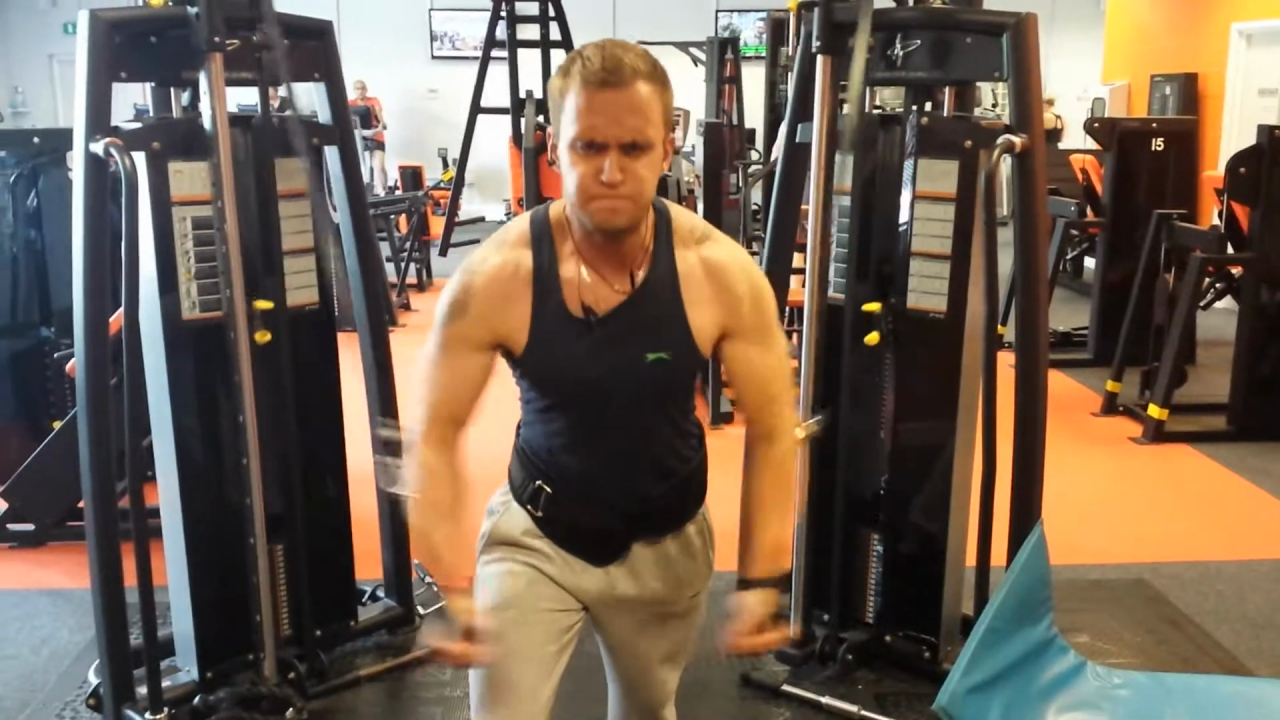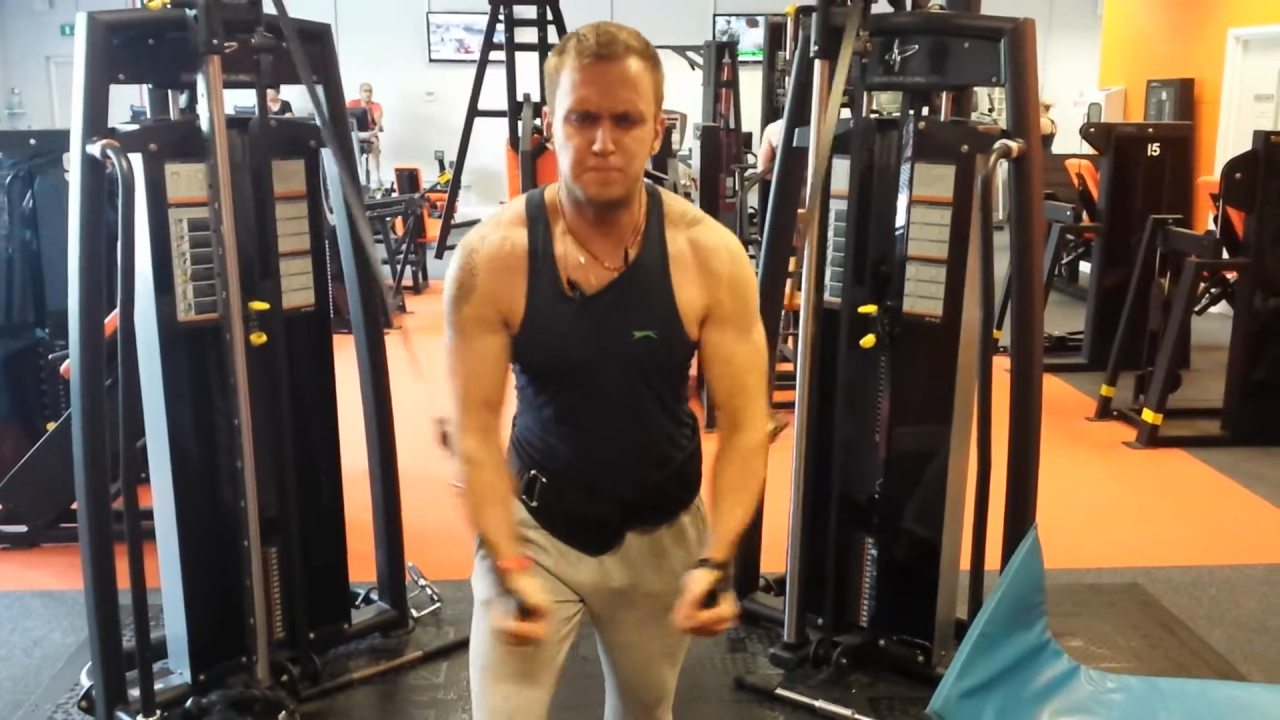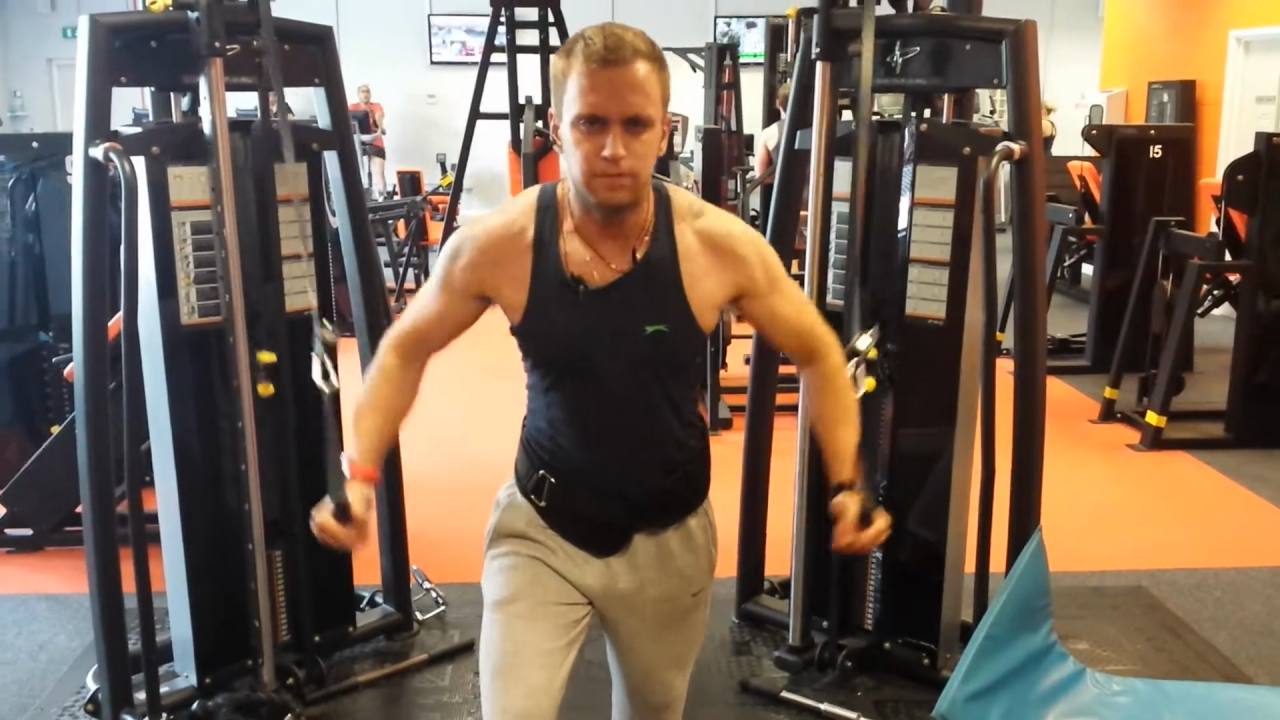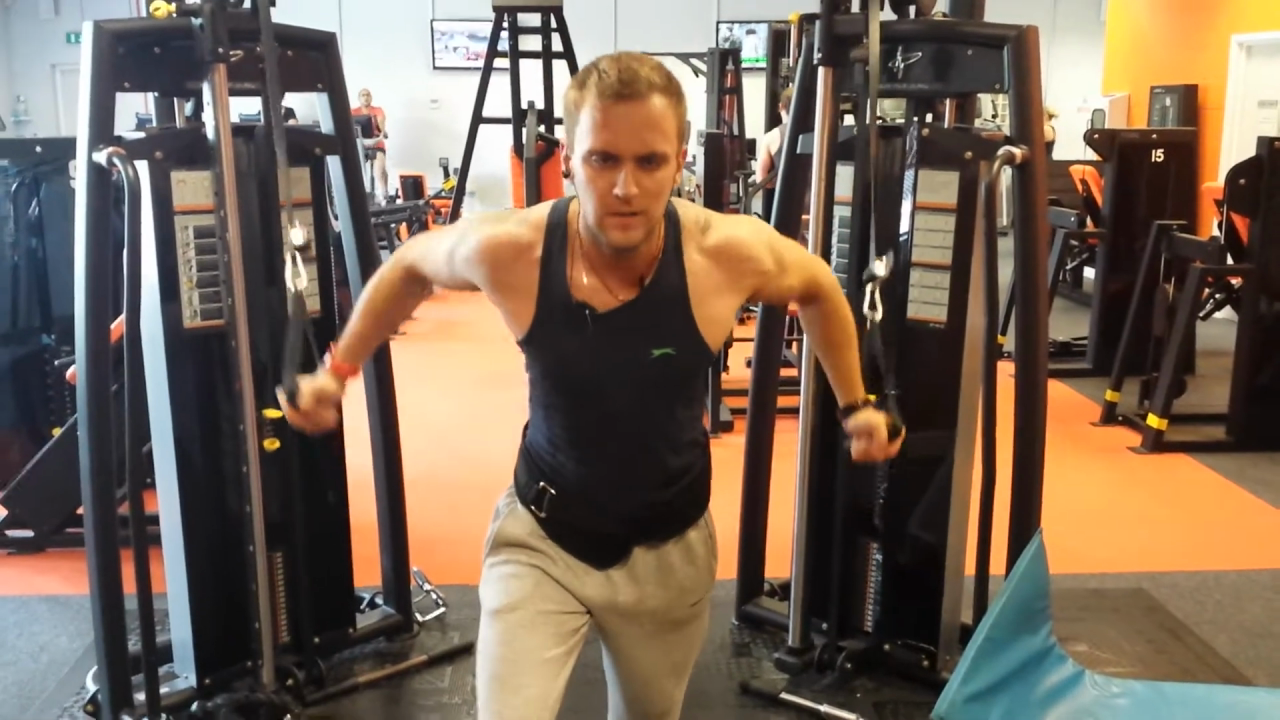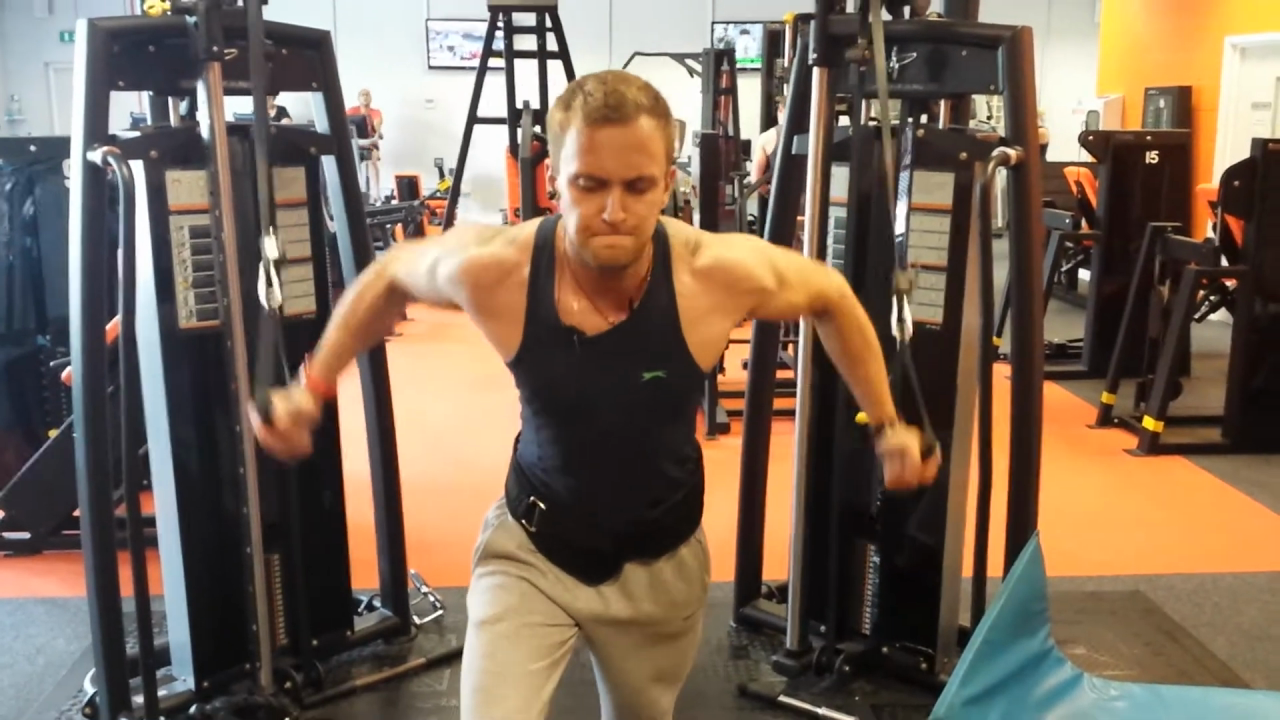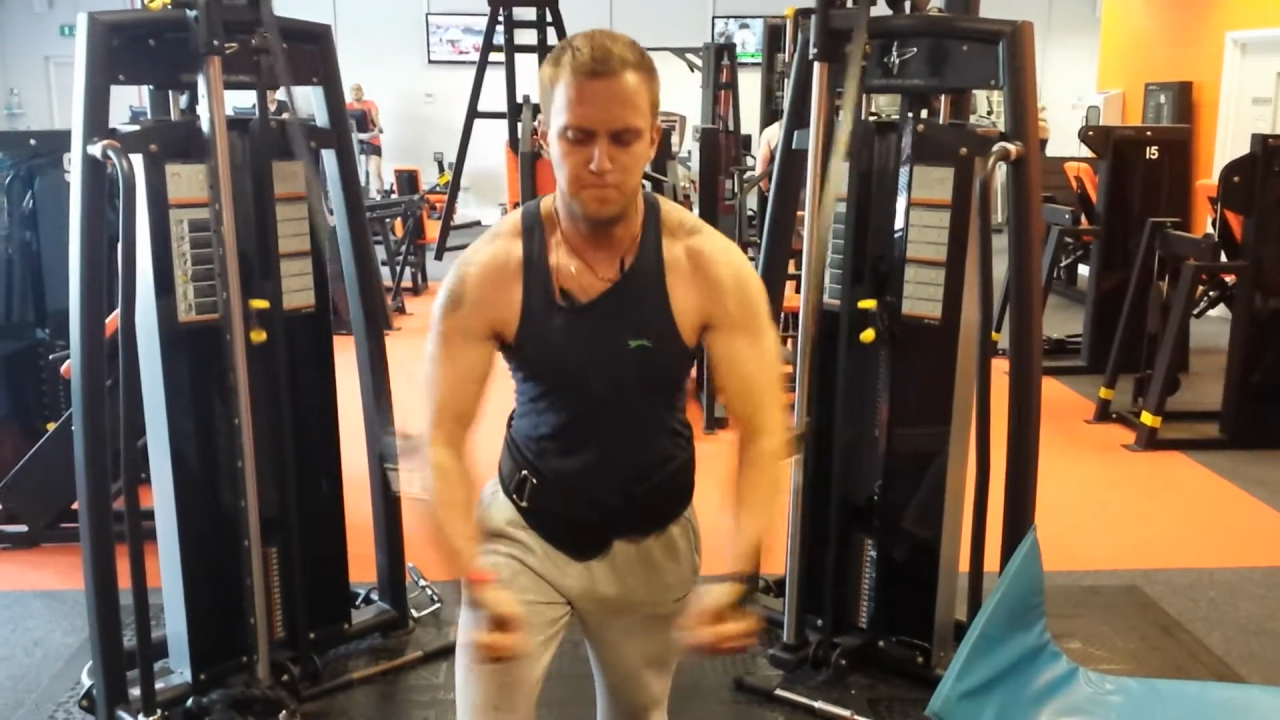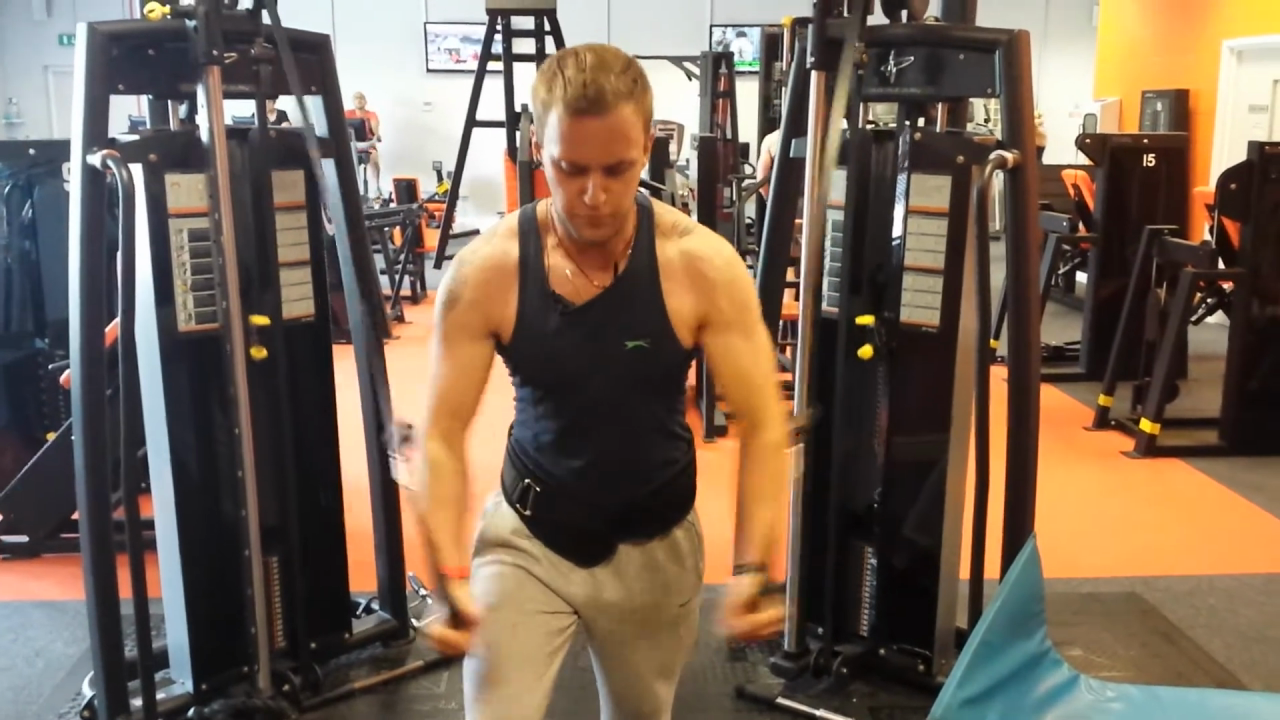
dt=0.3s
person 1, frame 1
left shoulder: (722, 273)
right shoulder: (494, 277)
left elbow: (771, 436)
right elbow: (436, 438)
left wrist: (761, 580)
right wrist: (457, 592)
left hip: (666, 540)
right hip: (536, 532)
person 1, frame 2
left shoulder: (709, 255)
right shoulder: (492, 256)
left elbow: (745, 426)
right elbow: (474, 432)
left wrist: (714, 565)
right wrist: (510, 571)
left hip: (660, 529)
right hip: (534, 523)
person 1, frame 3
left shoulder: (719, 245)
right shoulder: (496, 245)
left elbow: (818, 354)
right elbow: (406, 347)
left wrist: (845, 483)
right wrist: (361, 475)
left hip: (669, 532)
right hip: (541, 526)
person 1, frame 4
left shoulder: (730, 252)
right shoulder: (506, 248)
left elbow: (818, 287)
right elbow: (410, 265)
left wrist: (855, 406)
right wrist: (337, 373)
left hip: (669, 544)
right hip: (541, 536)
person 1, frame 5
left shoulder: (722, 272)
right shoulder: (494, 268)
left elbow: (829, 294)
right elbow: (394, 274)
left wrist: (888, 424)
right wrist: (313, 388)
left hip: (661, 559)
right hip: (530, 548)
person 1, frame 6
left shoulder: (711, 265)
right shoulder: (487, 270)
left elbow: (763, 431)
right elbow: (444, 443)
left wrist: (733, 578)
right wrist: (483, 584)
left hip: (651, 535)
right hip: (523, 525)
person 1, frame 7
left shoulder: (703, 265)
right shoulder: (485, 271)
left elbow: (762, 426)
right elbow: (441, 436)
left wrist: (753, 569)
right wrist: (452, 578)
left hip: (655, 541)
right hip: (527, 533)
